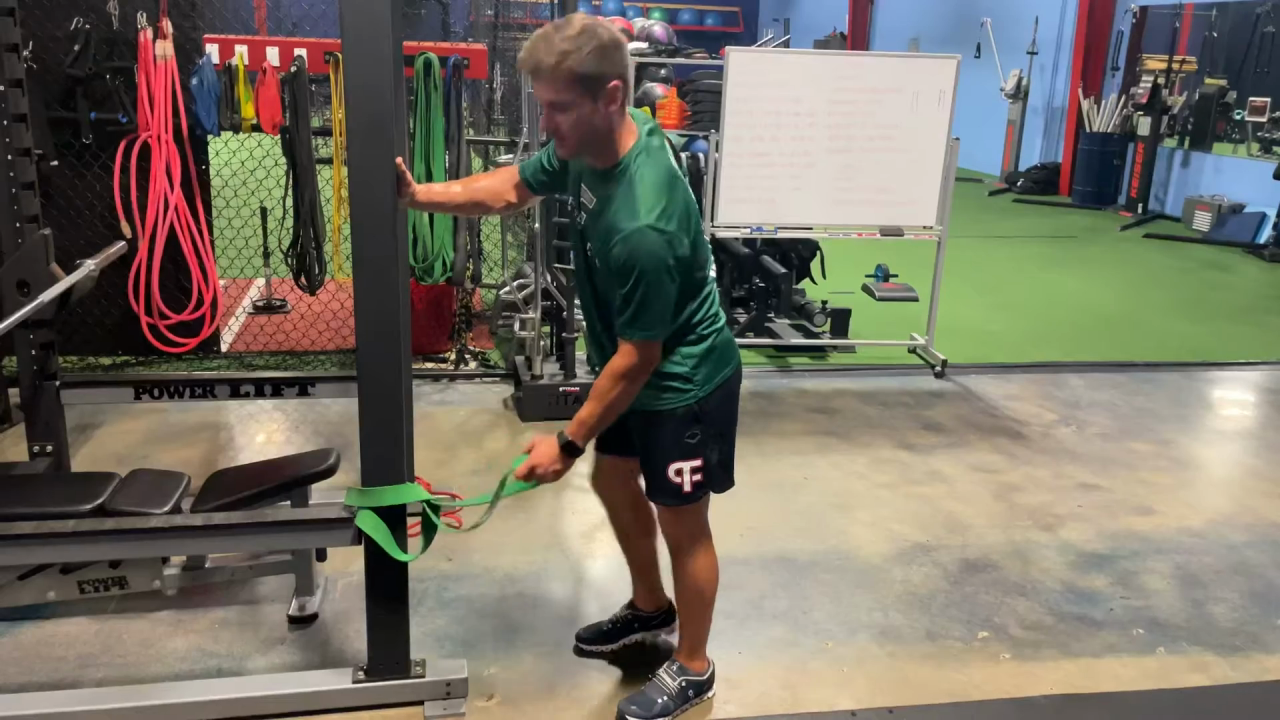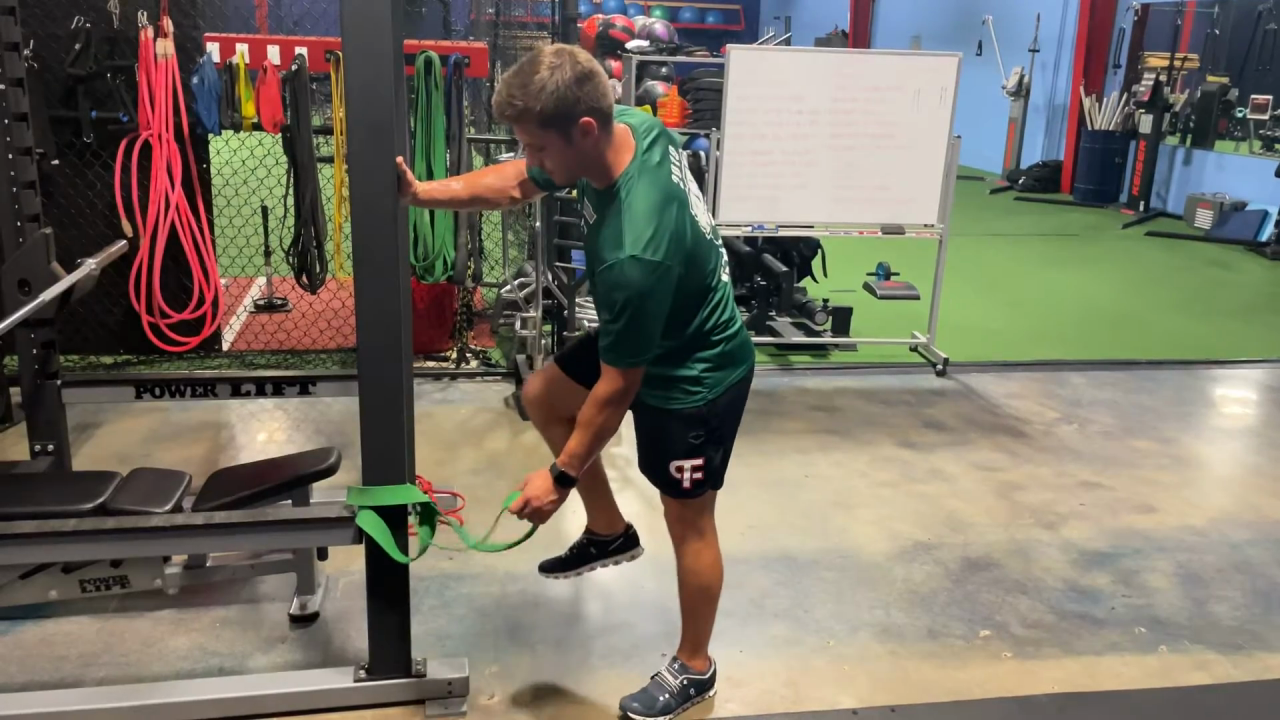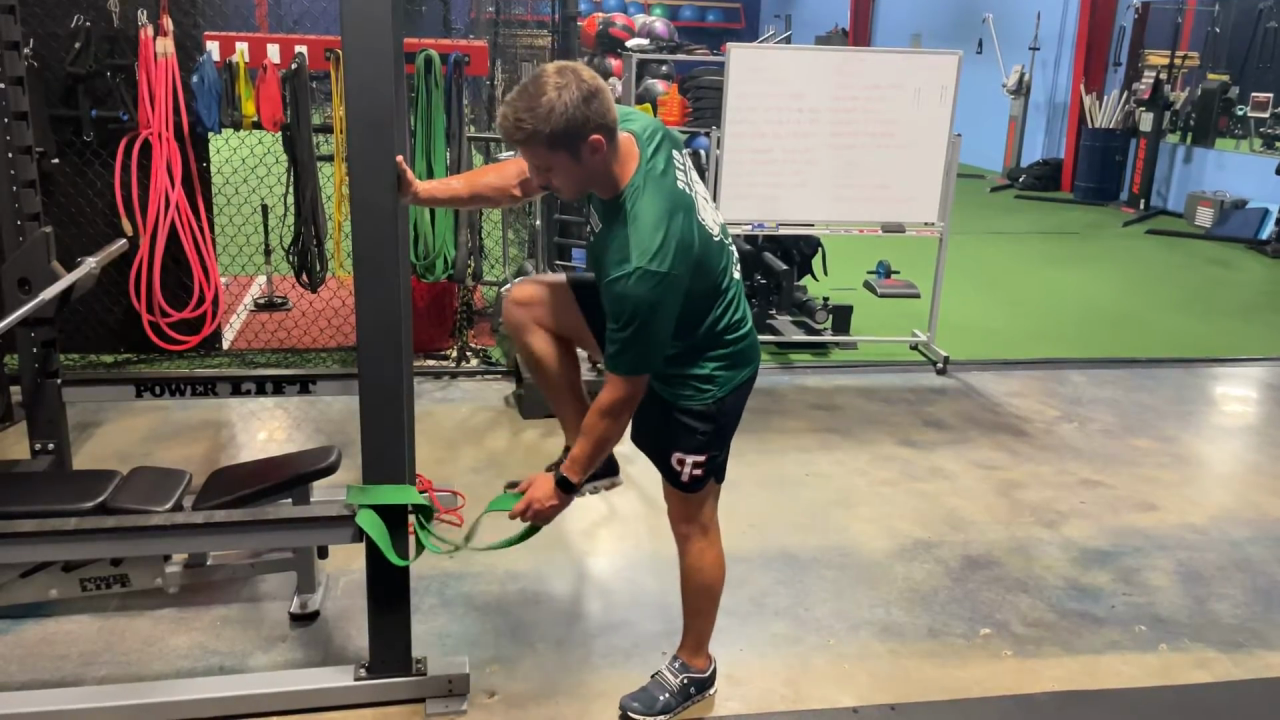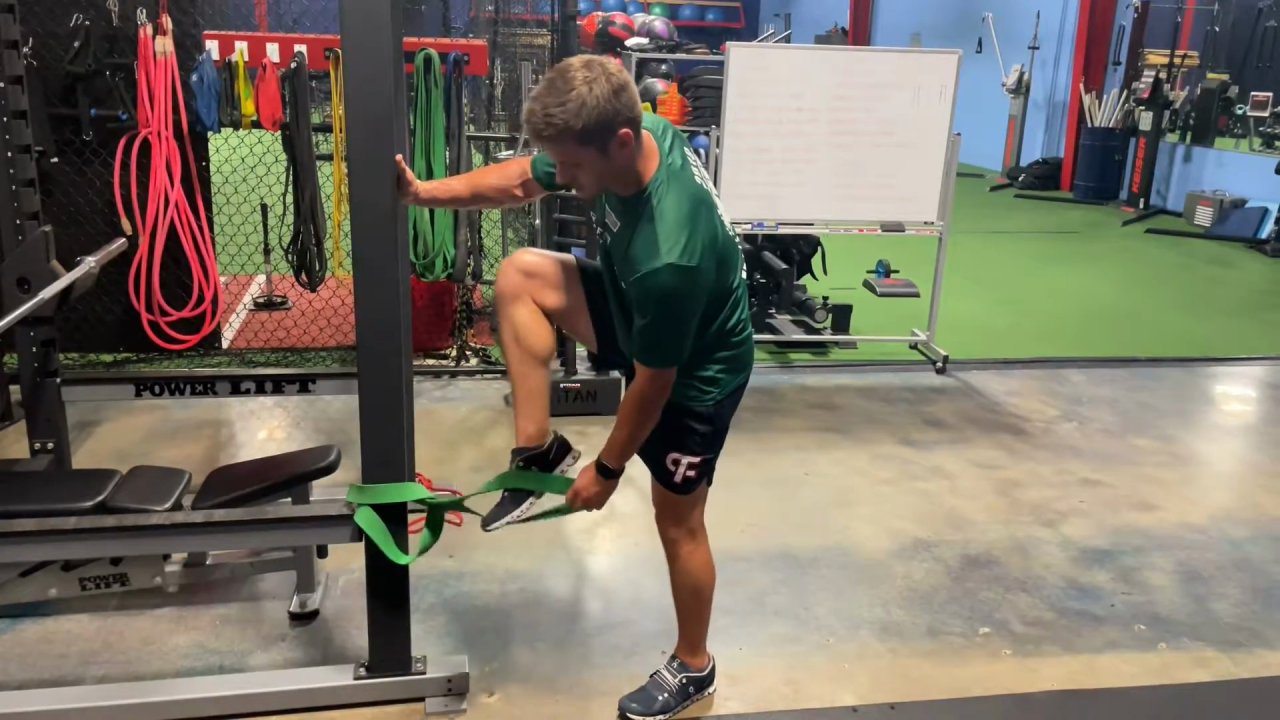
dt=0.5s
person 1, frame 1
left shoulder: (643, 226)
right shoulder: (590, 143)
left elbow: (637, 358)
right elbow: (511, 188)
left wrist: (570, 443)
right wrist: (419, 194)
left hip: (684, 379)
right hip: (640, 362)
left knee: (683, 524)
right knee: (617, 488)
right ankle: (650, 606)
person 1, frame 2
left shoulder: (634, 252)
right shoulder: (629, 126)
left elbow: (618, 386)
right elbow: (516, 183)
left wrist: (560, 477)
right wrist: (422, 192)
left hip: (696, 374)
right hip: (650, 336)
left knee: (687, 520)
right knee: (541, 397)
right ankle: (609, 531)
person 1, frame 3
left shoulder: (643, 263)
right shoulder: (629, 128)
left elbow: (624, 392)
right elbow: (515, 182)
left wrist: (567, 481)
right wrist: (424, 191)
left hip: (702, 367)
right hip: (657, 325)
left knee: (690, 518)
right knee: (524, 302)
left ankle: (694, 667)
right ankle: (588, 453)
person 1, frame 4
left shoulder: (669, 258)
right shoulder: (639, 132)
left elbow: (653, 383)
right elbow: (521, 180)
left wrist: (605, 471)
right wrist: (424, 191)
left hip: (698, 372)
right hip: (642, 317)
left knee: (676, 519)
right knee: (520, 274)
left ankle: (693, 665)
right ankle: (538, 449)
